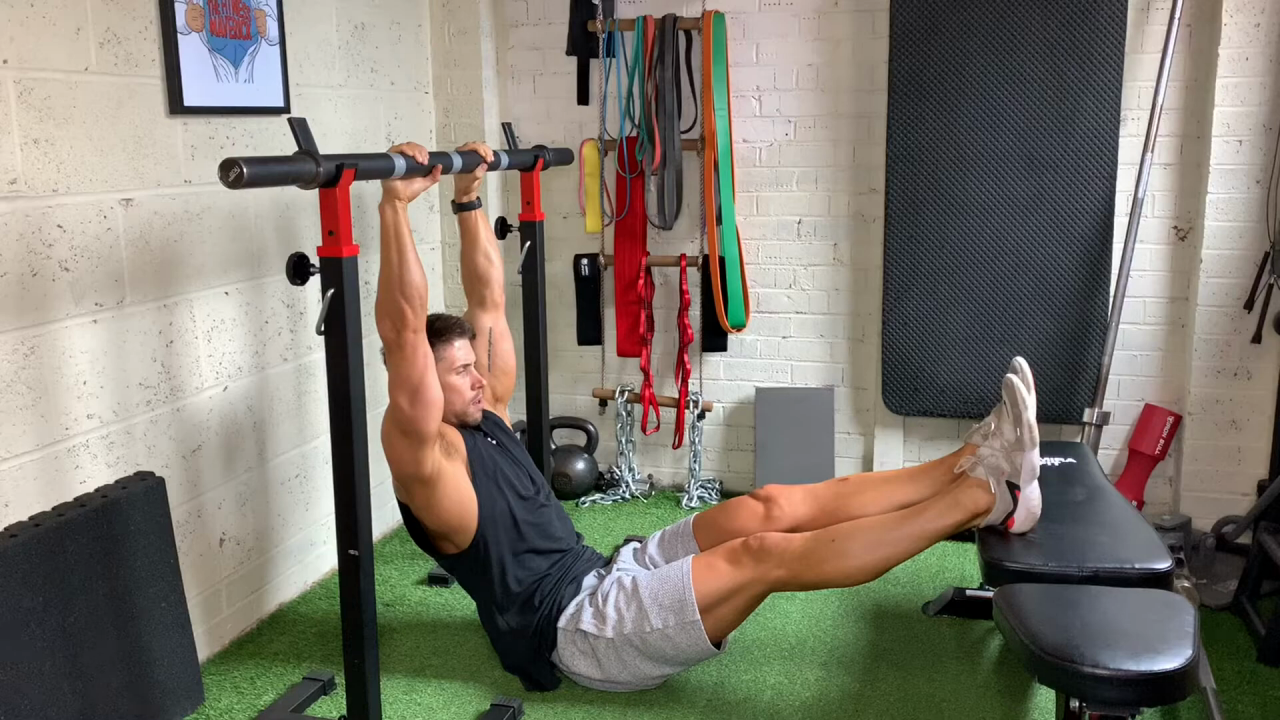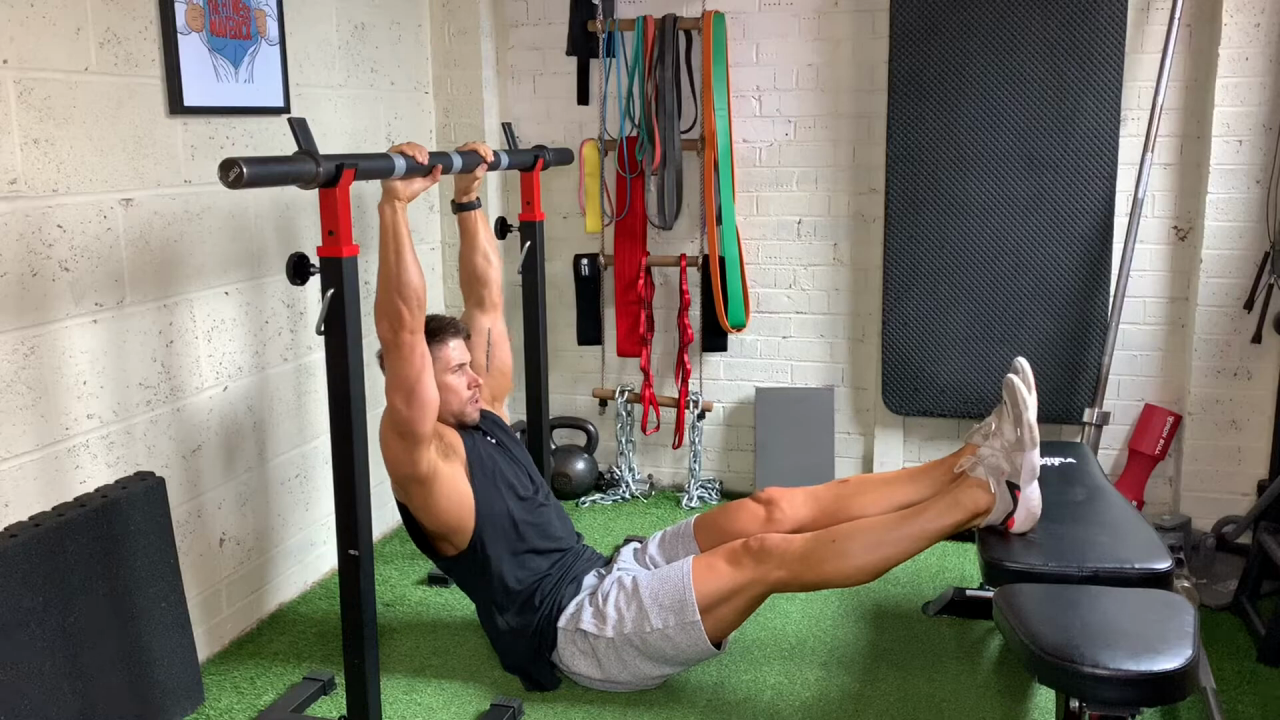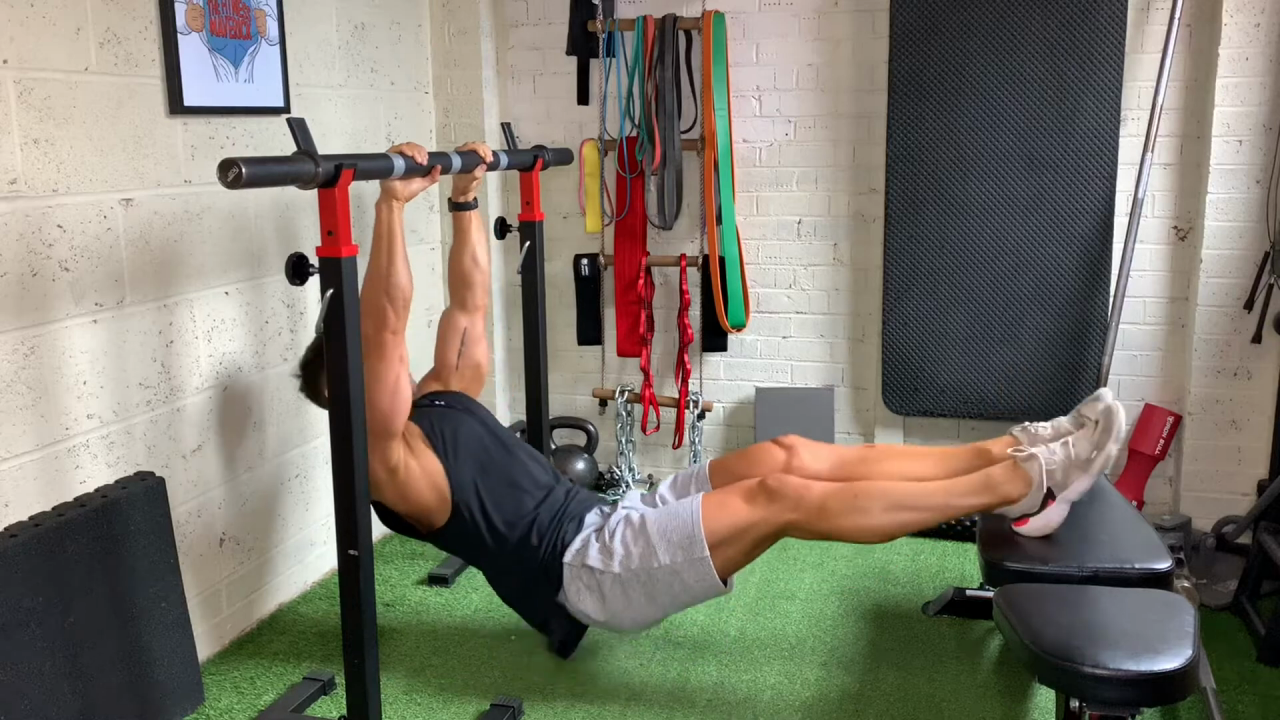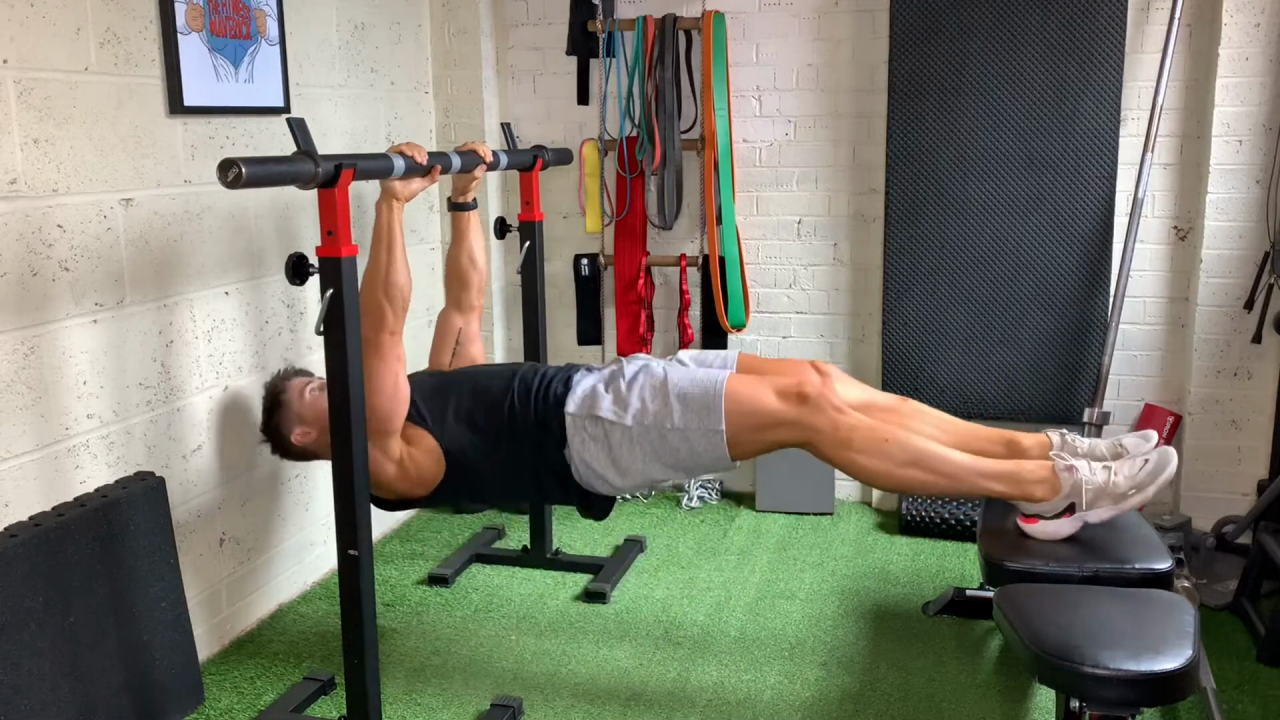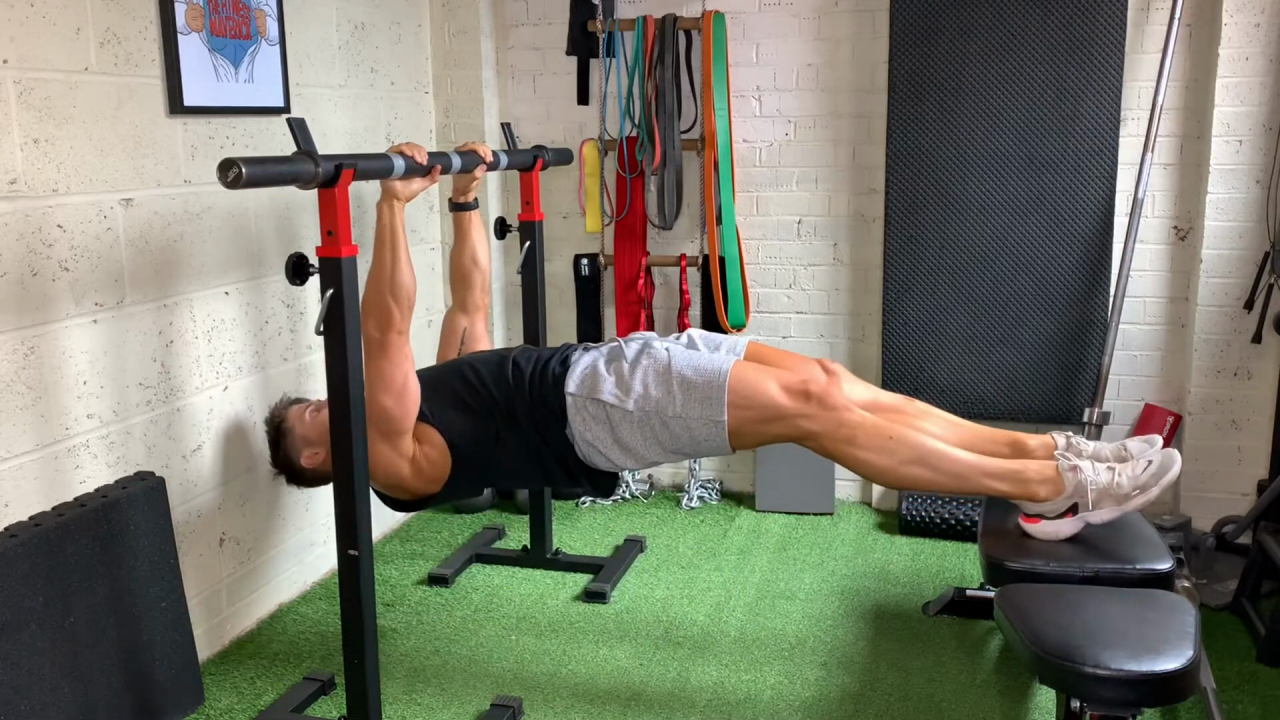
dt=0.5s
person 1, frame 1
left shoulder: (483, 415)
right shoulder: (424, 456)
left elbow: (488, 308)
right elbow: (404, 333)
left wrist: (468, 199)
right wrist: (395, 205)
left hip: (603, 580)
right hip: (578, 630)
left knee: (768, 507)
right knee: (764, 553)
left ankle: (971, 465)
right ankle: (988, 494)
person 1, frame 2
left shoulder: (479, 416)
right shoulder: (422, 455)
left elbow: (484, 309)
right elbow: (400, 333)
left wrist: (468, 200)
right wrist: (394, 204)
left hip: (605, 581)
right hip: (580, 628)
left knee: (771, 509)
right knee: (765, 554)
left ankle: (973, 464)
right ankle: (990, 494)
person 1, frame 3
left shoulder: (443, 397)
right shoulder: (391, 453)
left elbow: (469, 307)
right elbow: (381, 329)
left wrist: (466, 200)
right wrist: (392, 205)
left hip: (605, 527)
right hip: (582, 568)
left knee: (787, 457)
right knee: (776, 494)
left ankle: (1010, 454)
right ankle: (1021, 485)
person 1, frame 4
left shoulder: (430, 394)
right shoulder: (386, 458)
left elbow: (463, 307)
right elbow: (380, 329)
left wrist: (465, 197)
right wrist: (390, 205)
left hip: (610, 392)
right hip: (596, 423)
left knee: (823, 383)
right knee: (807, 409)
left ankle: (1040, 450)
right ankle: (1053, 487)
person 1, frame 5
left shoulder: (435, 400)
right shoulder: (394, 458)
left elbow: (469, 306)
right elbow: (384, 330)
left wrist: (465, 199)
right wrist: (392, 205)
left hip: (609, 368)
right hip: (598, 401)
left knee: (827, 383)
right knee: (811, 407)
left ankle: (1043, 452)
right ankle: (1055, 489)
